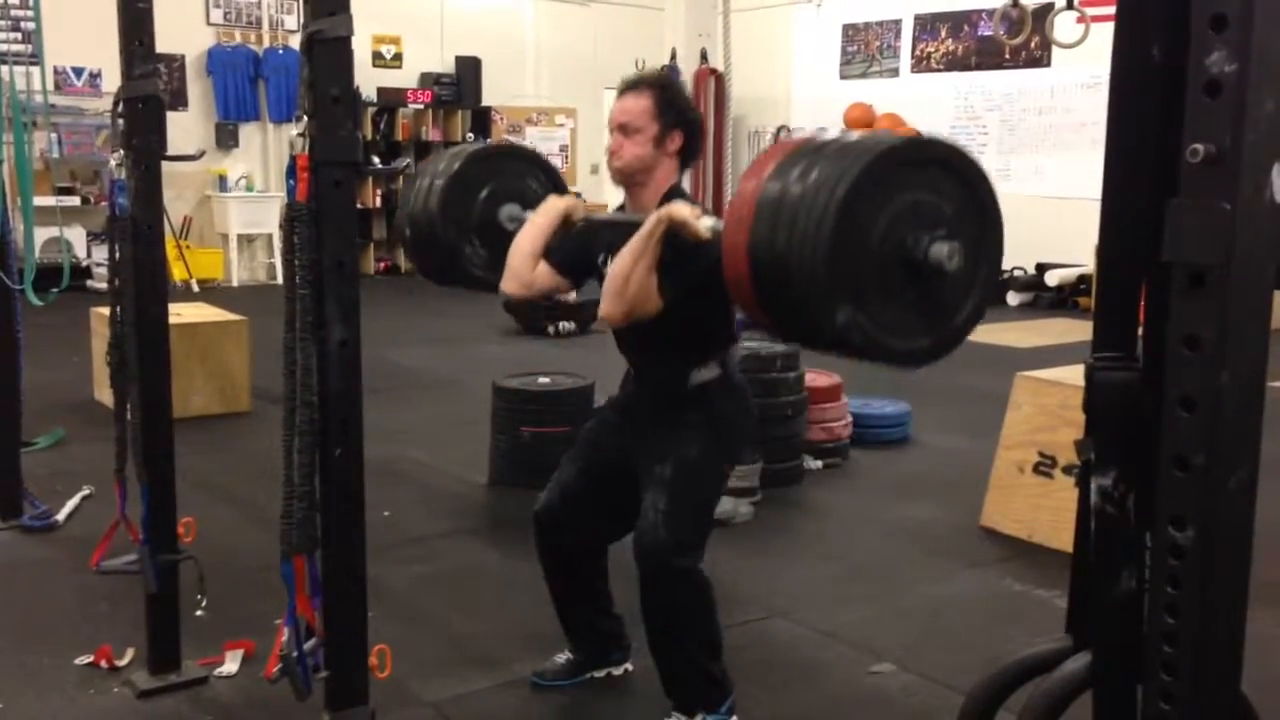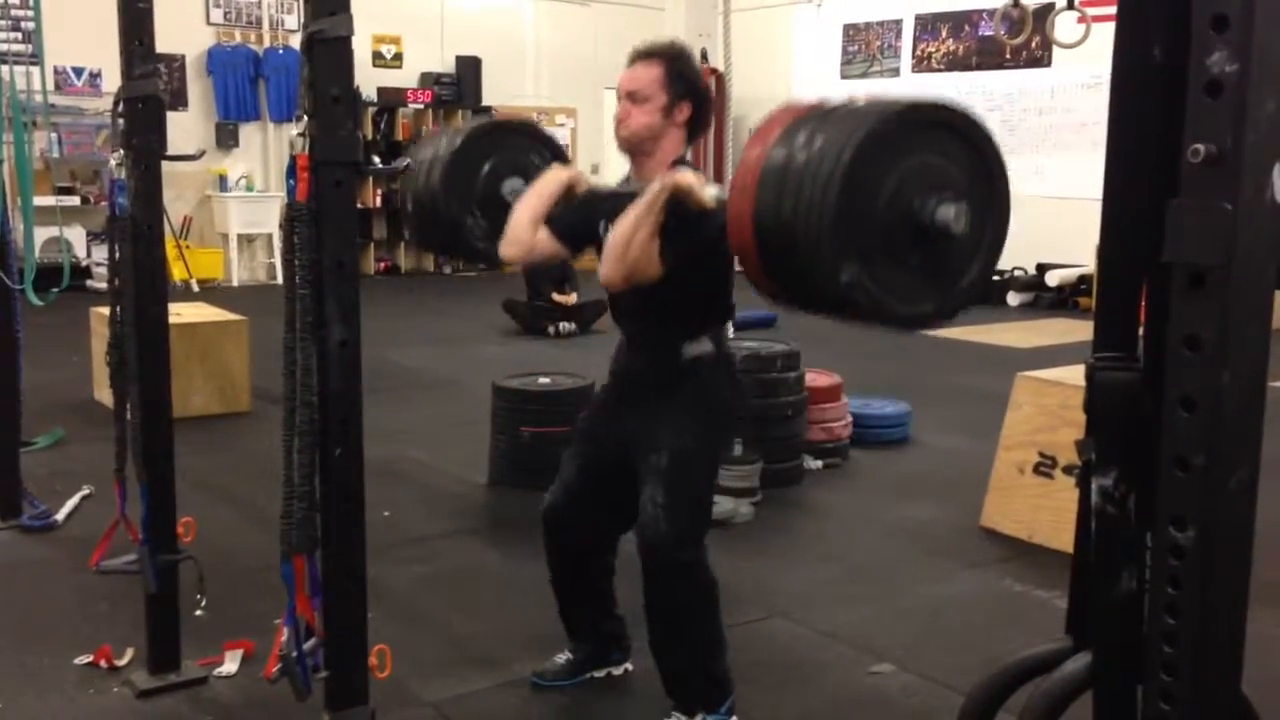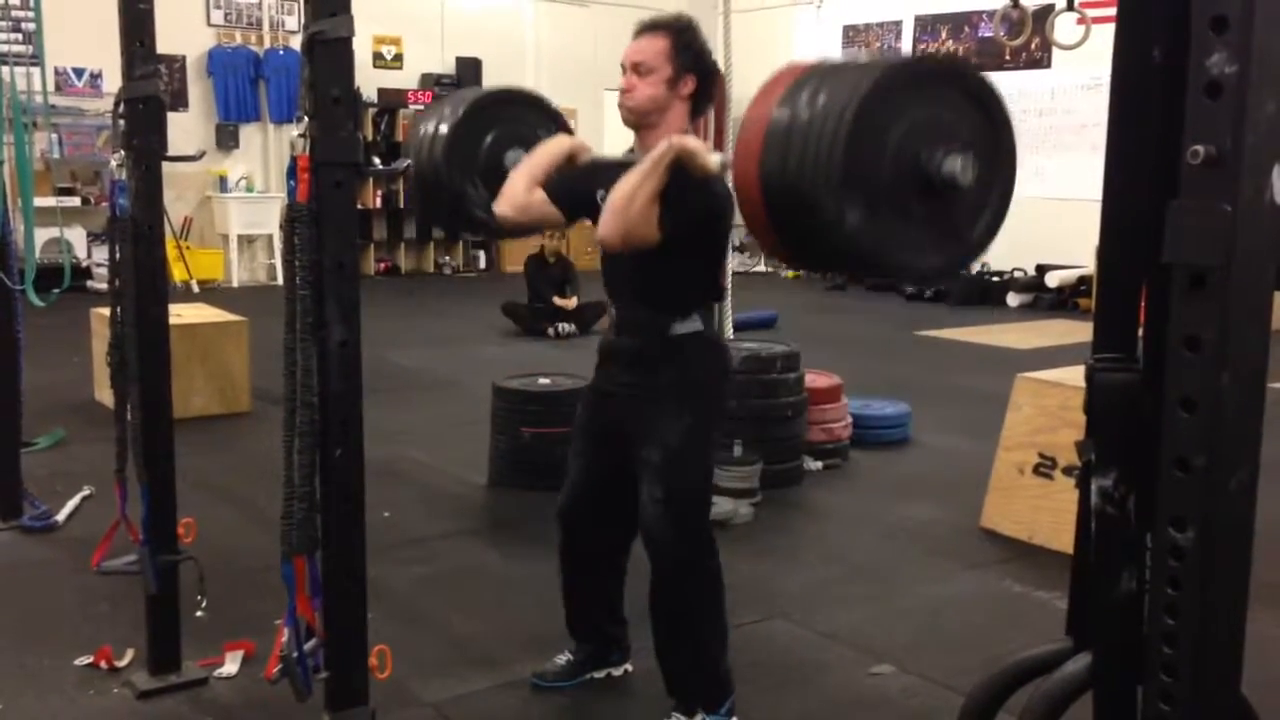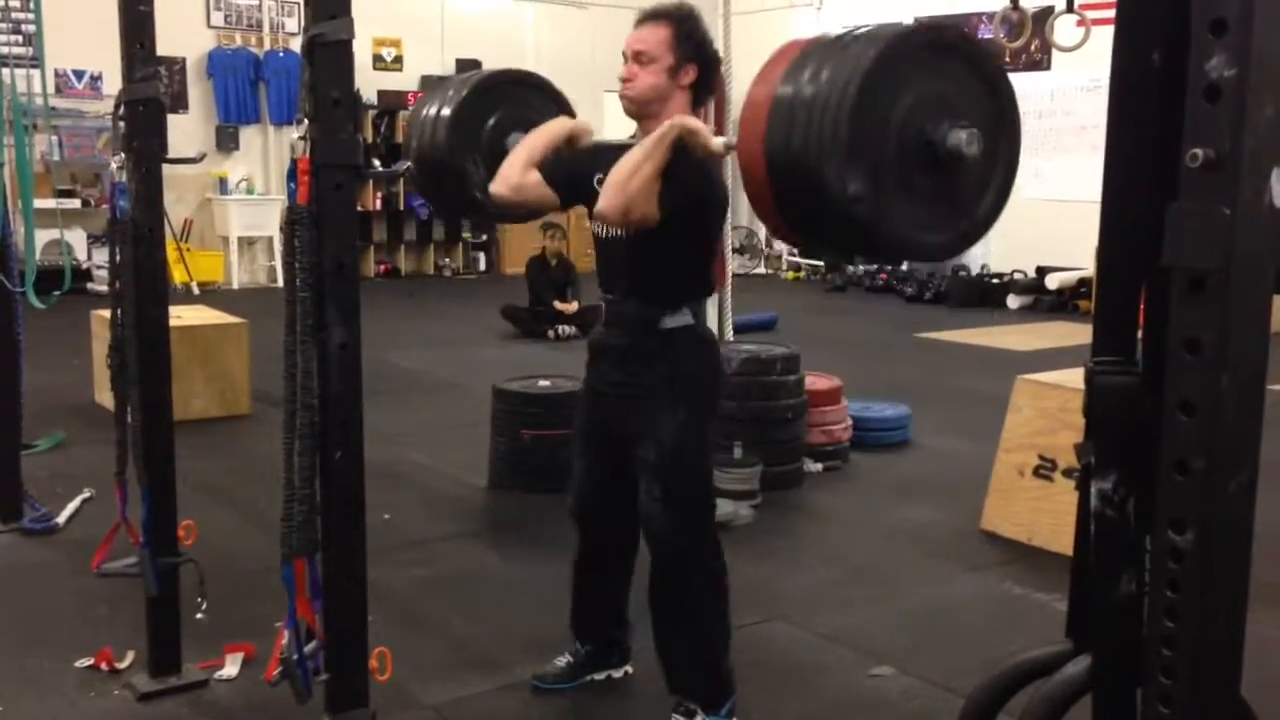
dt=0.1s
person 1, frame 1
left shoulder: (687, 235)
right shoulder: (604, 230)
left elbow: (617, 308)
right elbow: (518, 283)
left wrist: (658, 225)
right wrist: (553, 210)
left hip: (699, 410)
right hip: (638, 400)
left knee: (664, 545)
right knee: (558, 518)
right ankle: (598, 647)
person 1, frame 2
left shoulder: (691, 206)
right shoulder: (607, 201)
left elbow: (617, 272)
right elbow: (515, 249)
left wrist: (663, 190)
right wrist: (555, 179)
left hip: (690, 388)
right hip: (630, 379)
left knee: (665, 539)
right knee: (568, 515)
right ankle: (599, 646)
person 1, frame 3
left shoulder: (690, 179)
right shoulder: (606, 171)
left elbow: (618, 232)
right elbow: (511, 208)
left wrist: (668, 154)
right wrist: (558, 147)
left hip: (682, 367)
right hip: (621, 361)
left knee: (674, 534)
right knee: (586, 515)
right ankle: (599, 647)
person 1, frame 4
left shoulder: (689, 164)
right shoulder: (603, 157)
left elbow: (614, 209)
right elbow: (507, 187)
left wrist: (671, 131)
right wrist: (559, 127)
left hip: (672, 364)
right hip: (611, 358)
left knee: (677, 532)
right knee: (598, 517)
right ankle: (600, 648)
